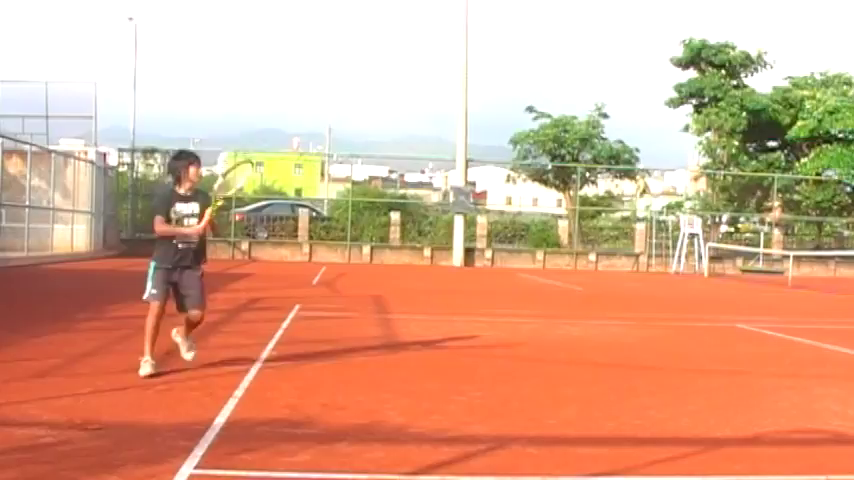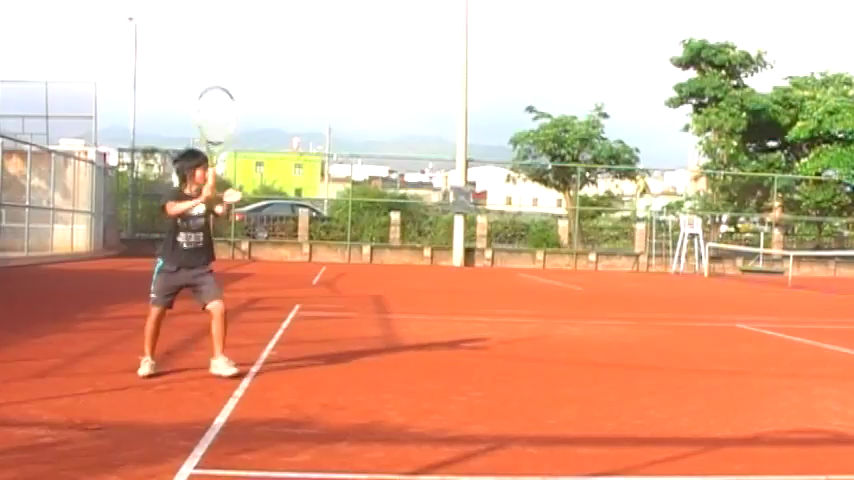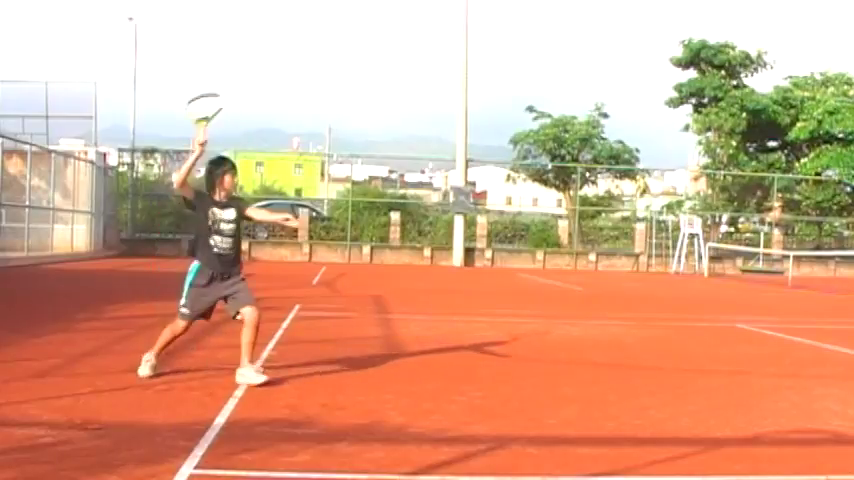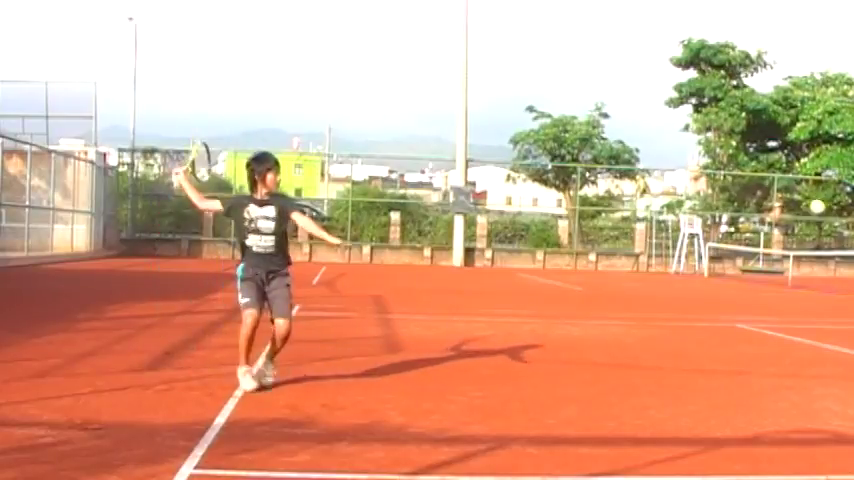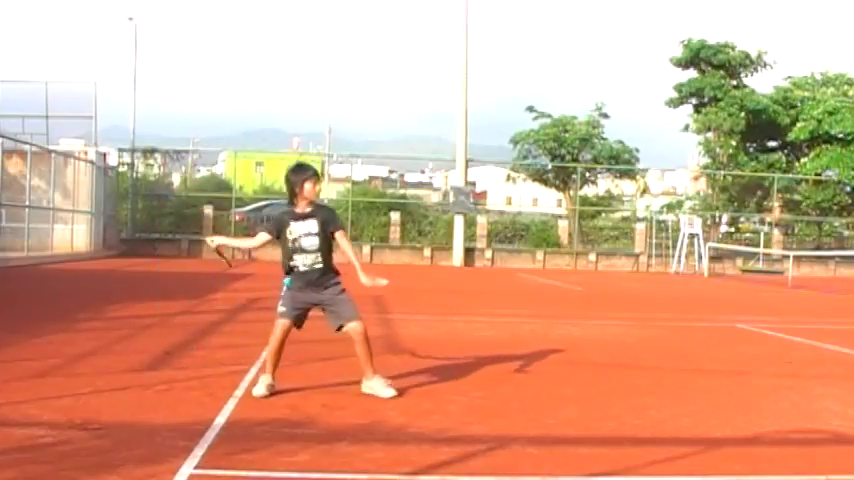
dt=0.2s
person 1, frame 1
left shoulder: (202, 198)
right shoulder: (165, 196)
left elbow: (211, 228)
right elbow: (159, 229)
left wrist: (208, 222)
right wrist: (190, 230)
left hip: (191, 267)
right hip: (164, 264)
left knee: (196, 314)
right knee: (156, 308)
left ankle: (181, 333)
right ankle: (147, 359)
person 1, frame 2
left shoulder: (207, 197)
right shoulder: (173, 196)
left elbow: (222, 210)
right elbow: (172, 210)
left wrist: (227, 201)
right wrist: (201, 198)
left hip: (199, 267)
right hip: (170, 266)
left knee: (218, 308)
right knee: (155, 313)
left ankle: (219, 360)
right ankle: (148, 359)
person 1, frame 3
left shoulder: (237, 204)
right shoulder: (201, 200)
left elbow: (257, 214)
right elbow: (177, 183)
left wrist: (282, 217)
right wrist: (196, 153)
left hip: (232, 275)
right hip: (203, 273)
left knee: (252, 316)
right knee: (182, 324)
left ankle: (247, 368)
right ankle: (151, 357)
person 1, frame 4
left shoulder: (282, 202)
right shoulder: (241, 203)
left elbow: (303, 221)
right elbow: (203, 204)
left wrist: (329, 237)
right wrist: (184, 180)
left hip: (278, 274)
right hip: (250, 272)
left knee: (283, 327)
right knee: (250, 319)
left ankle: (269, 361)
right ankle: (243, 367)
person 1, frame 5
left shoulder: (325, 214)
right shoulder: (281, 219)
left elbow: (345, 244)
right elbow: (254, 242)
left wrist: (362, 274)
right wrist: (222, 240)
left hip: (328, 284)
right hip: (298, 284)
left knee: (358, 329)
right knee: (282, 327)
left ankle: (371, 379)
right ankle: (266, 378)
